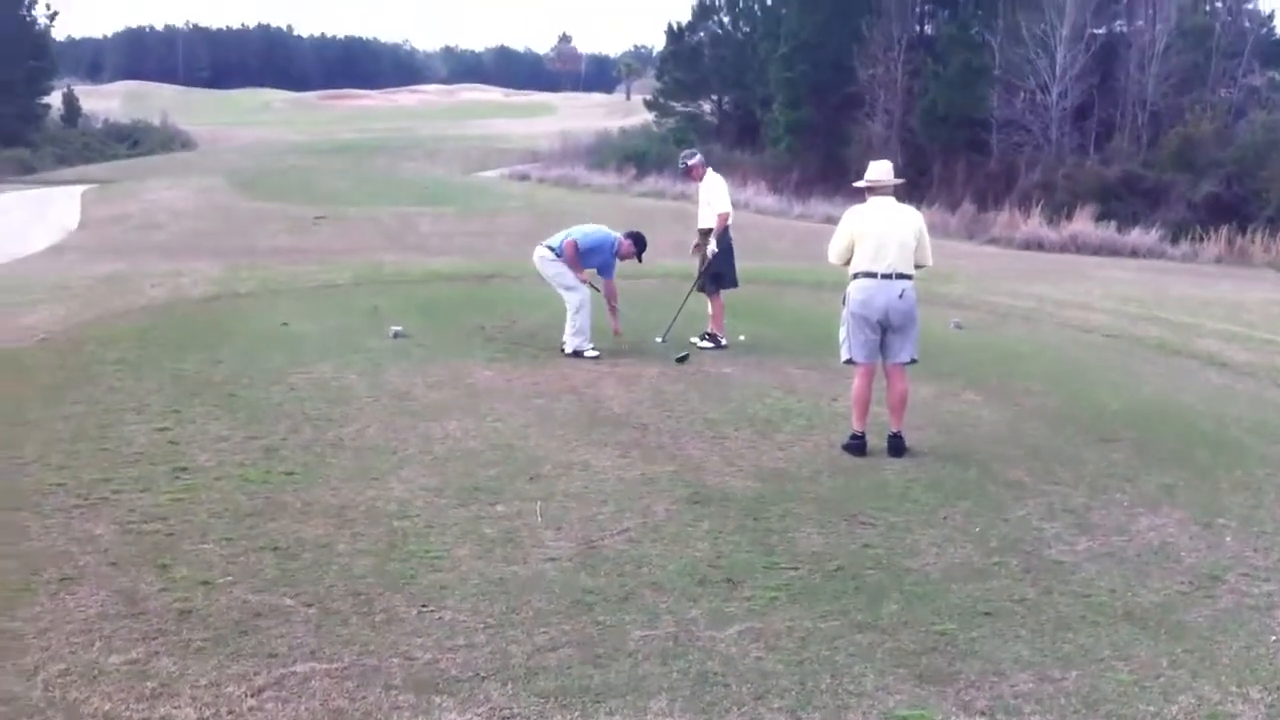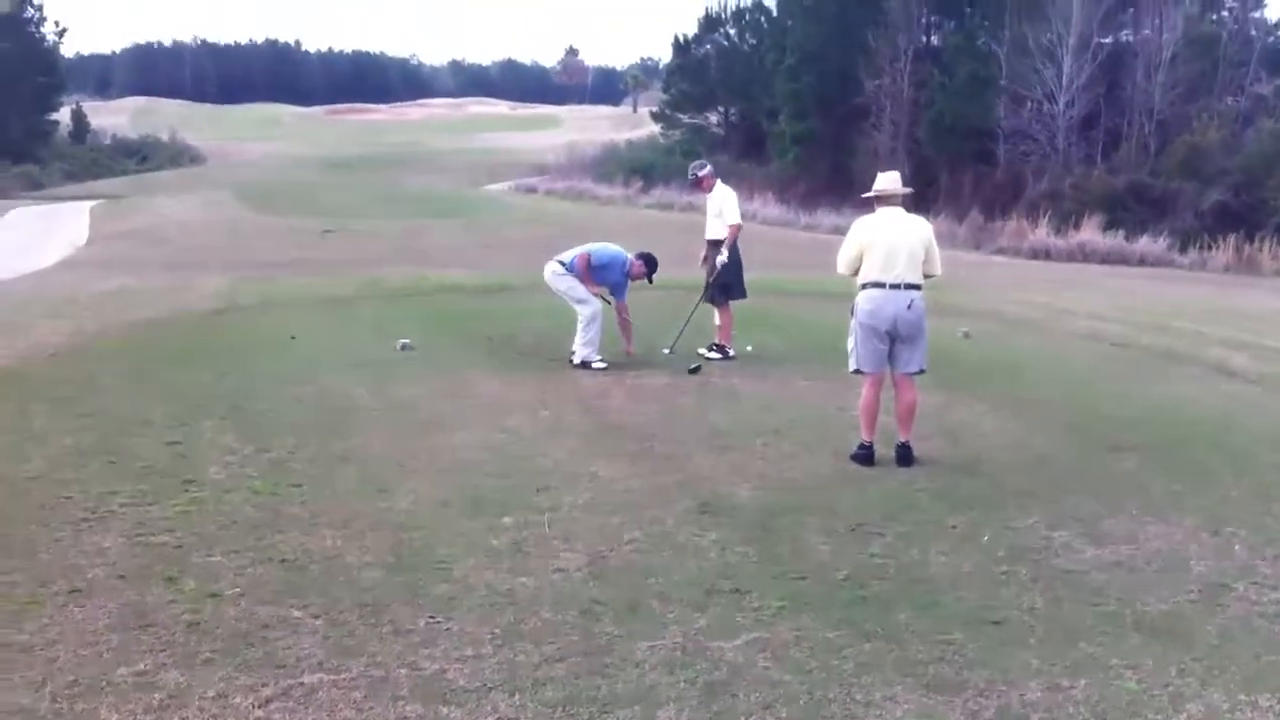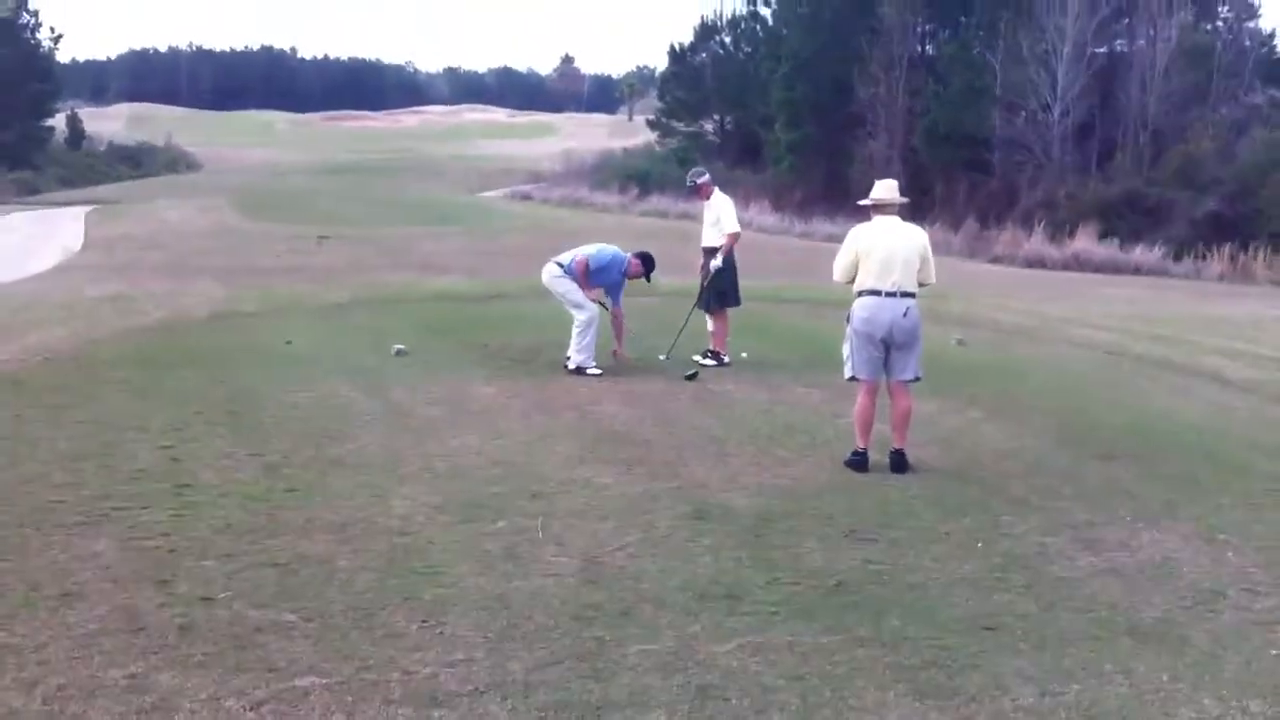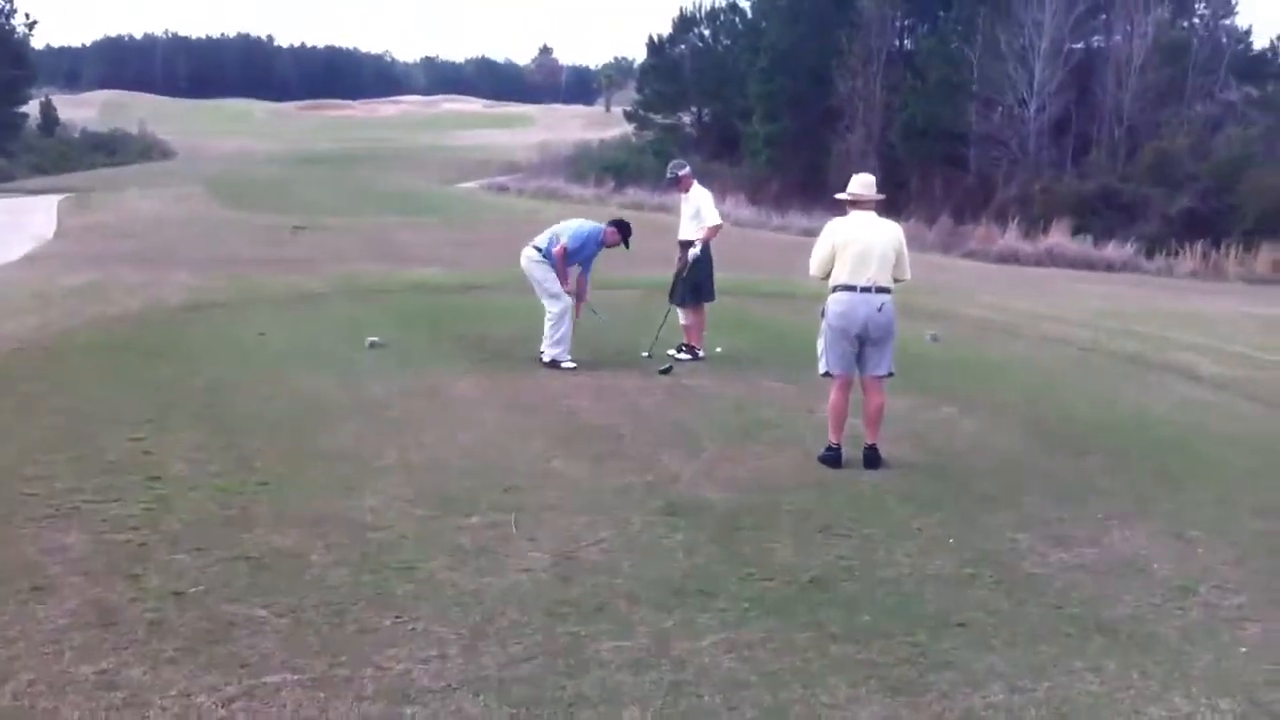
dt=0.2s
person 1, frame 1
left shoulder: (856, 214)
right shoulder: (913, 215)
left elbow: (836, 257)
right elbow: (923, 260)
left hip: (865, 291)
right hip: (902, 293)
left knee: (864, 369)
right knee: (897, 370)
left ankle: (858, 436)
right ankle: (896, 437)
person 1, frame 2
left shoulder: (864, 224)
right shoulder: (922, 225)
left elbow: (845, 267)
right elbow: (932, 270)
left hip: (873, 301)
right hip: (910, 302)
left knee: (872, 379)
right knee: (905, 379)
left ankle: (866, 446)
right ankle: (904, 446)
person 1, frame 3
left shoulder: (861, 232)
right shoulder: (918, 234)
left elbow: (841, 275)
right elbow: (926, 279)
left hip: (869, 309)
right hip: (906, 310)
left knee: (867, 386)
right knee: (900, 387)
left ankle: (860, 453)
right ankle: (898, 453)
person 1, frame 4
left shoulder: (837, 227)
right shoulder: (893, 230)
left elbow: (817, 270)
right elbow: (901, 275)
left hip: (843, 304)
right hip: (880, 306)
left knee: (840, 381)
right knee: (874, 383)
left ankle: (834, 448)
right ankle: (871, 449)
person 2, frame 1
left shoulder: (714, 182)
right shoulder: (705, 183)
left elbow: (724, 213)
left wrist: (713, 240)
right wrist: (700, 239)
left hip: (717, 240)
right hip: (710, 239)
left knee: (713, 290)
right knee: (709, 289)
left ankle: (719, 336)
right ankle: (711, 331)
person 2, frame 2
left shoulder: (724, 194)
right shoulder: (712, 195)
left elbow: (736, 225)
left wrist: (725, 250)
right wrist: (706, 250)
left hip: (724, 251)
right hip: (716, 250)
left knee: (722, 301)
right knee: (716, 300)
left ankle: (727, 347)
right ankle: (718, 342)
person 2, frame 3
left shoulder: (722, 202)
right shoulder: (709, 203)
left elbow: (734, 233)
left wrist: (720, 256)
left hip: (720, 260)
right hip: (711, 258)
left knee: (719, 308)
right knee: (709, 307)
left ankle: (722, 354)
right ankle: (713, 349)
person 2, frame 4
left shoulder: (701, 195)
right shoulder: (686, 196)
left elbow: (716, 224)
left wrist: (699, 245)
left hip: (696, 253)
right hip: (686, 252)
left knee: (695, 302)
right knee: (680, 299)
left ankle: (697, 348)
right ankle: (687, 343)
